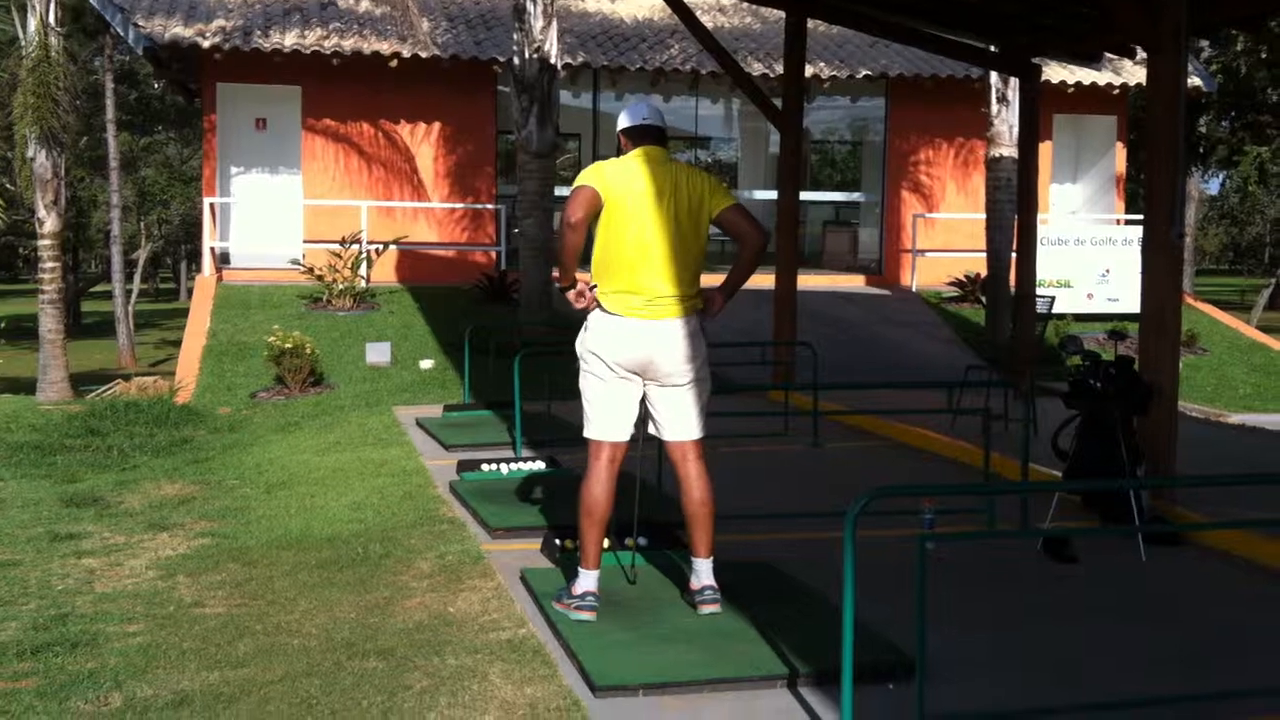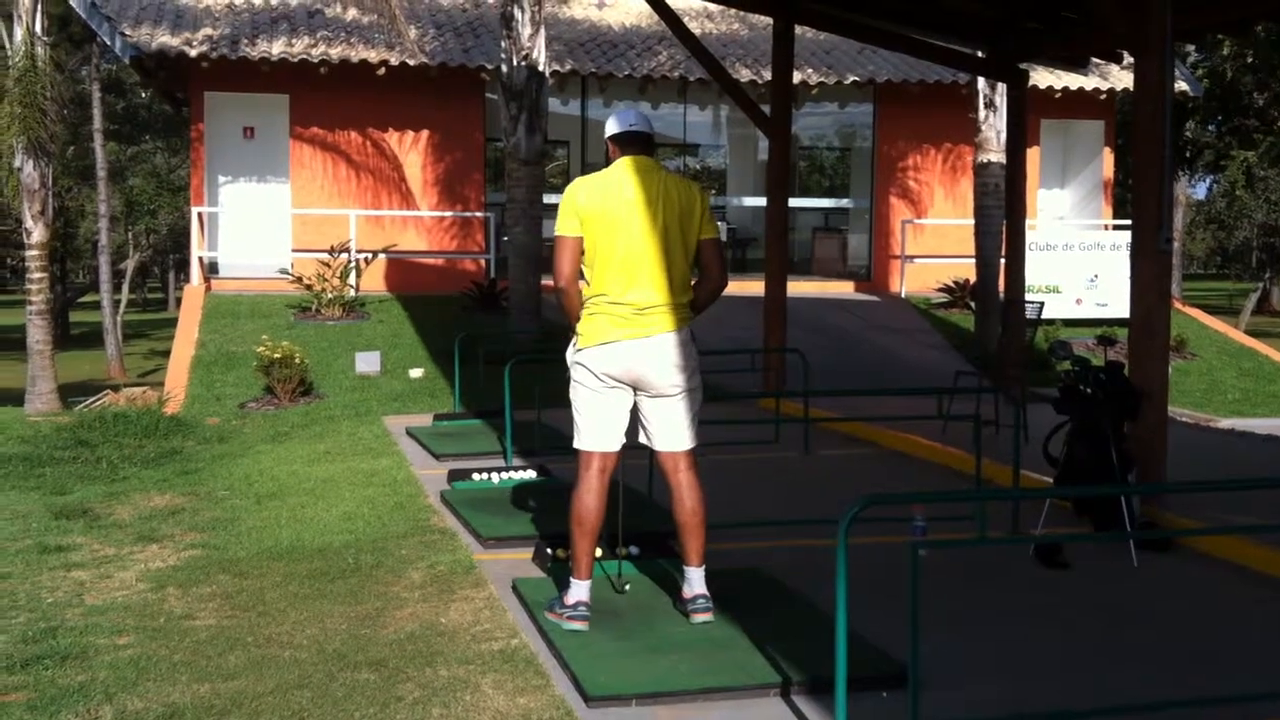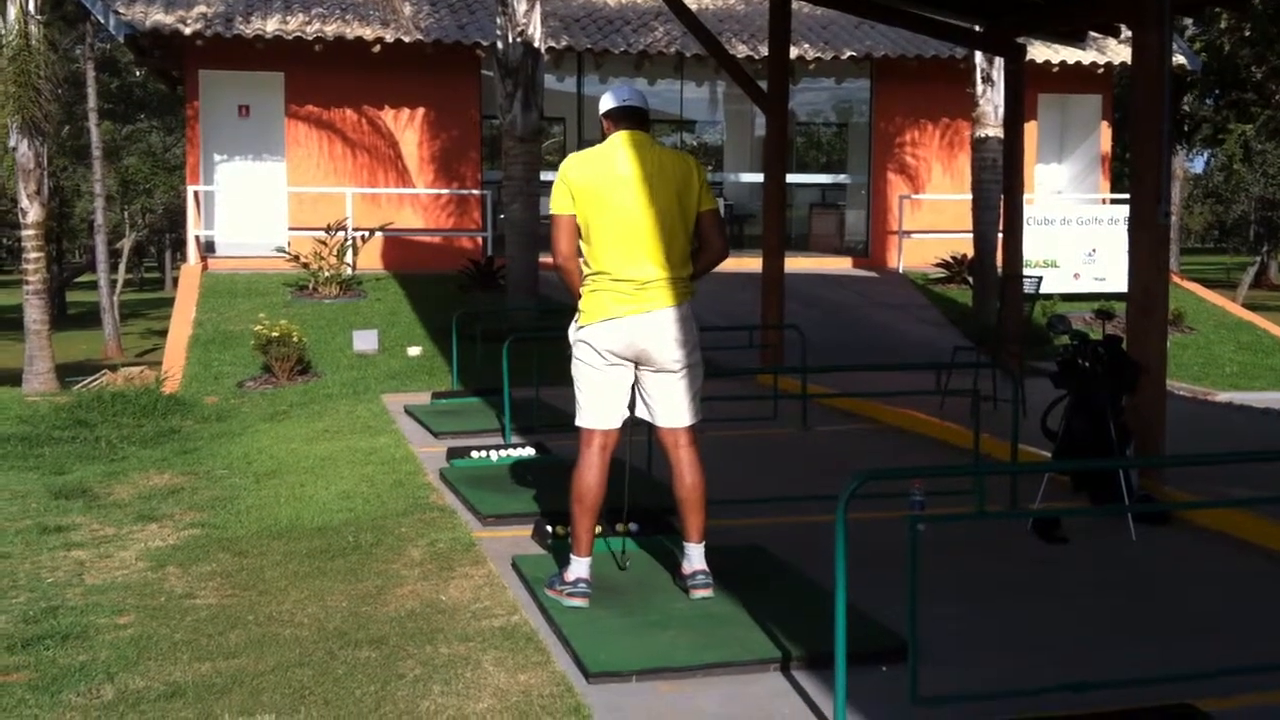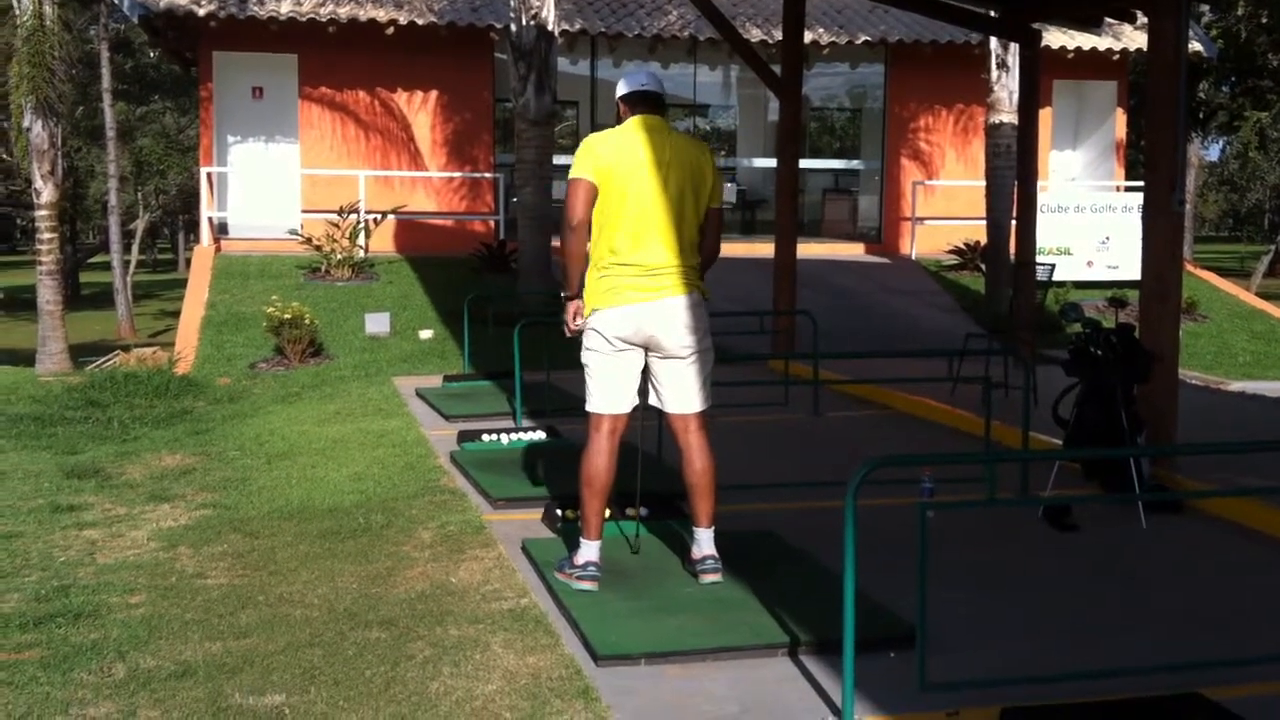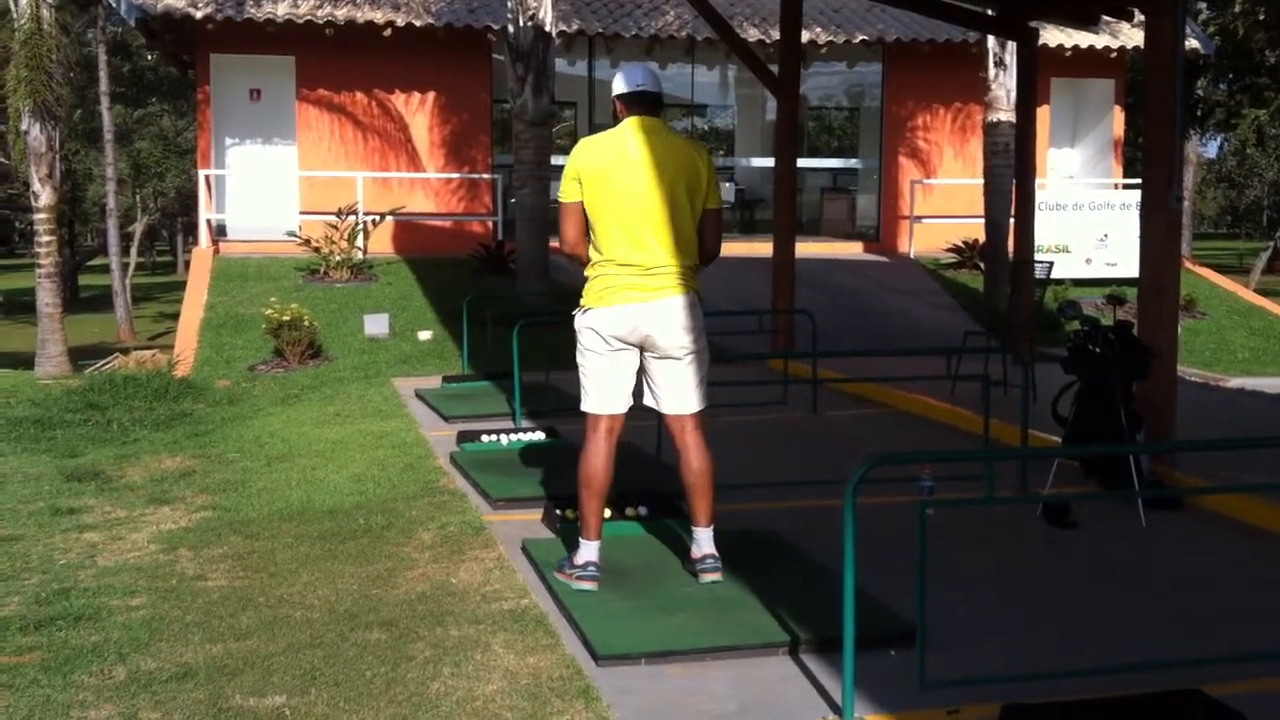
dt=1s
person 1, frame 1
left shoulder: (604, 172)
right shoulder: (699, 181)
left elbow: (574, 218)
right elbow: (754, 236)
left wrist: (569, 283)
right wrist: (723, 294)
left hip: (612, 331)
right hip: (677, 333)
left knee: (604, 458)
right knee: (689, 456)
left ankle: (586, 586)
right ankle: (704, 580)
person 1, frame 2
left shoulder: (583, 190)
right shoulder: (689, 193)
left elbow: (565, 280)
right elbow: (714, 278)
left wrist: (587, 326)
left hip: (600, 345)
right hip: (668, 343)
left knee: (593, 469)
right knee: (681, 466)
left ankle: (578, 596)
right ankle: (696, 589)
person 1, frame 3
left shoulder: (576, 166)
right shoulder: (685, 165)
left elbow: (564, 256)
right elbow: (716, 246)
left hip: (602, 321)
right hip: (669, 317)
left knee: (595, 445)
right knee: (681, 441)
left ankle: (578, 573)
right ankle: (696, 565)
person 1, frame 4
left shoulder: (598, 145)
right shoulder: (699, 154)
left elbow: (576, 222)
right elbow: (710, 246)
left wrist: (573, 293)
left hip: (611, 307)
right hip: (679, 304)
left knee: (604, 429)
right knee: (691, 428)
left ankle: (588, 556)
right ankle: (705, 549)
person 1, frame 5
left shoulder: (588, 151)
right shoulder: (694, 155)
left elbow: (571, 242)
right elbow: (710, 248)
left hip: (607, 307)
right hip: (674, 305)
left knee: (601, 430)
right knee: (688, 428)
left ankle: (588, 556)
right ankle: (705, 549)
